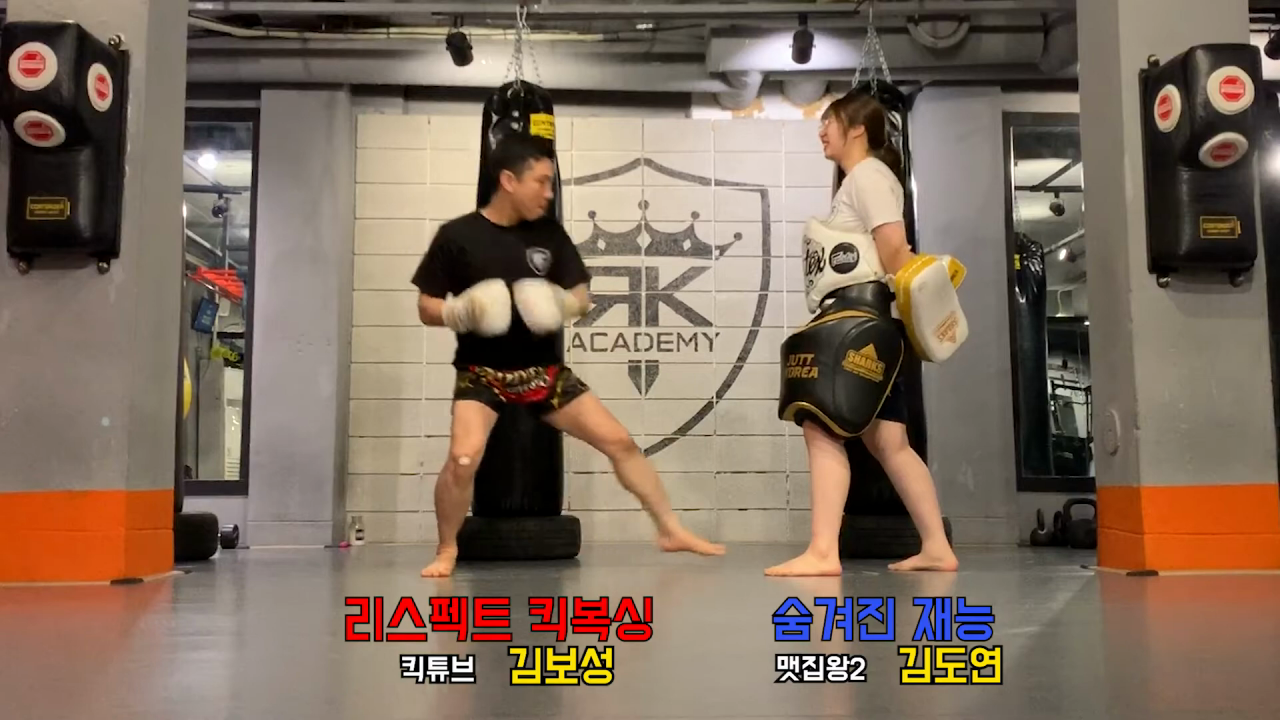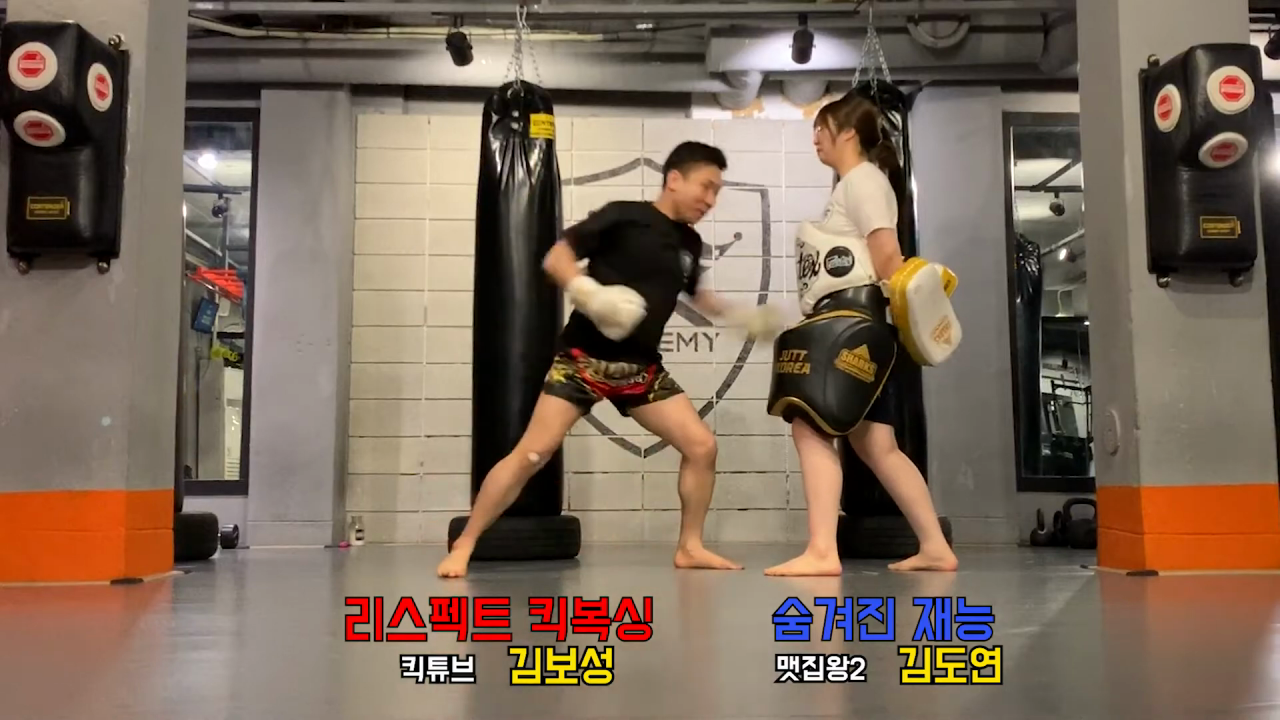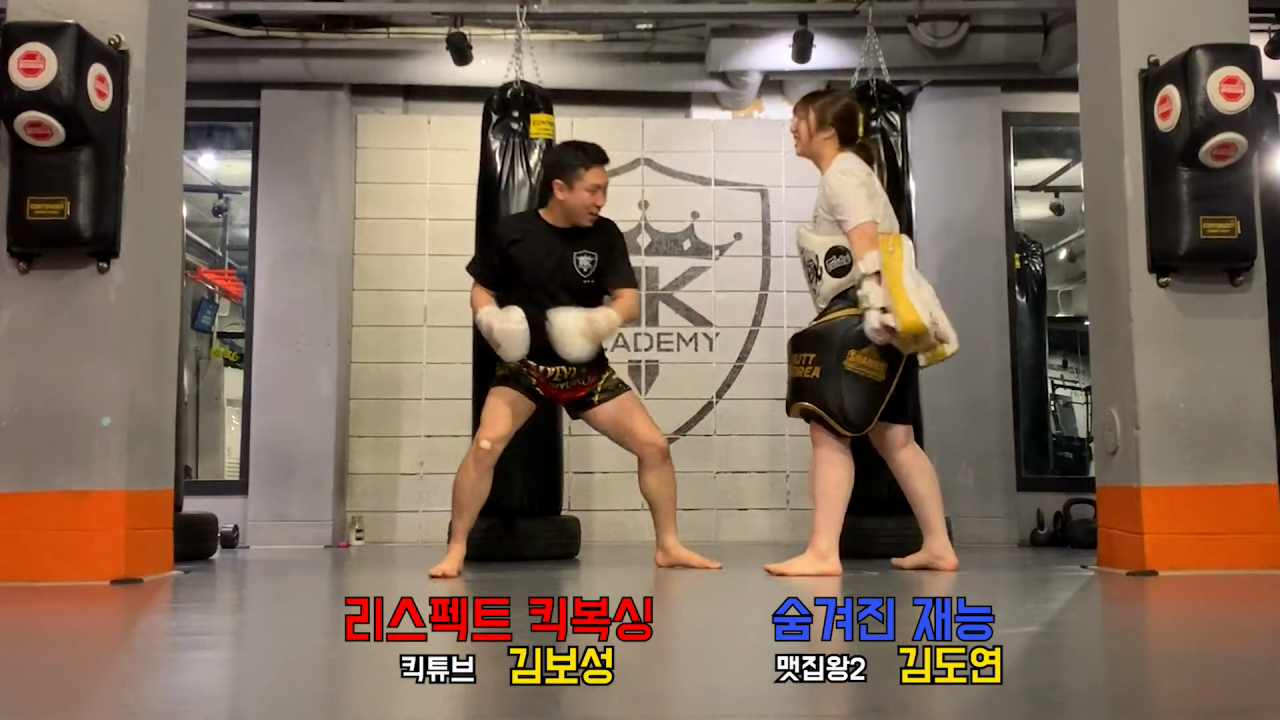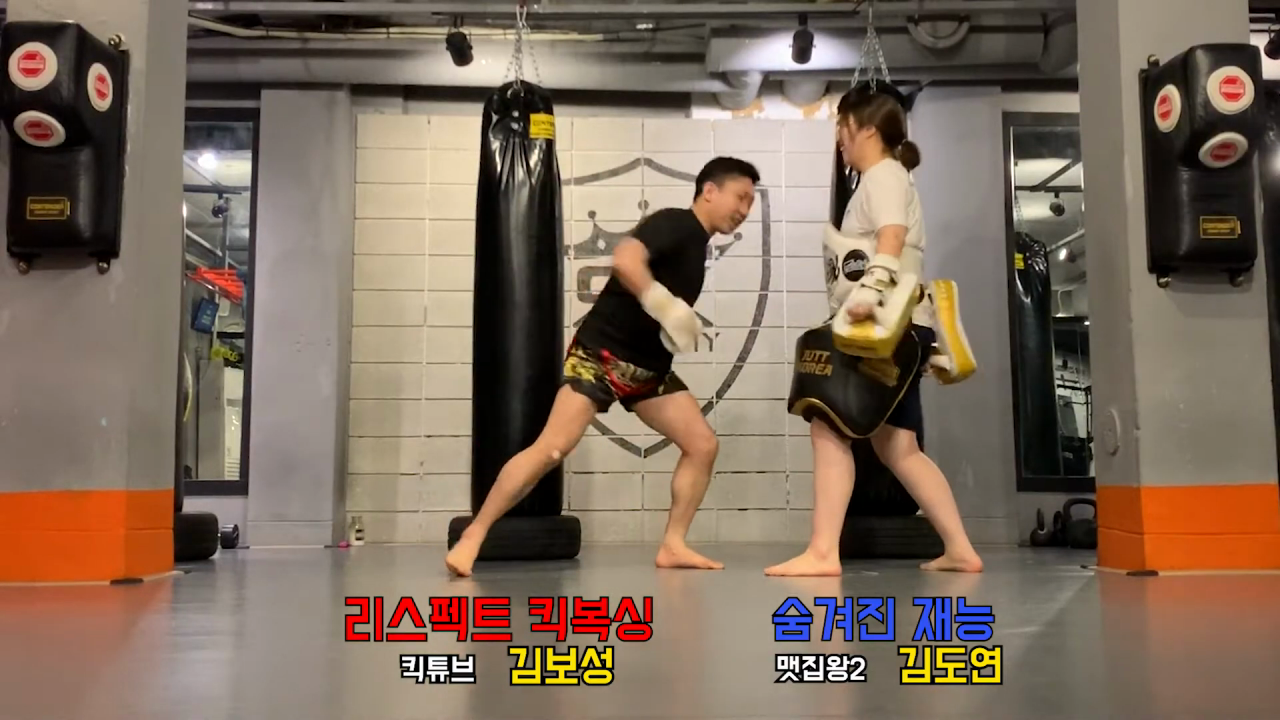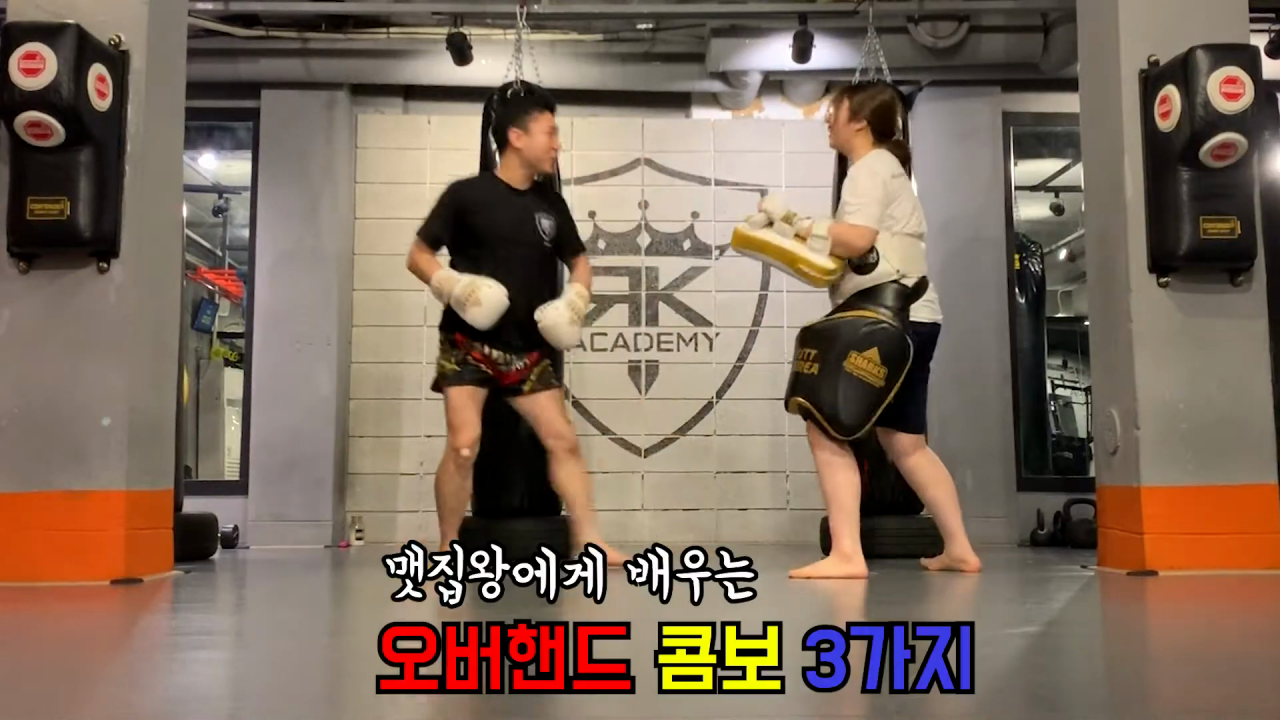
dt=0.7s
person 1, frame 1
left shoulder: (868, 175)
right shoulder: (860, 180)
left elbow: (894, 246)
right elbow: (890, 251)
left knee: (822, 428)
right knee: (886, 441)
left ankle: (823, 553)
right ankle: (937, 548)
person 1, frame 2
left shoulder: (861, 180)
right shoulder: (855, 184)
left elbow: (887, 253)
right elbow: (878, 256)
left hip: (852, 321)
left knee: (810, 427)
right knee: (877, 446)
left ankle: (822, 552)
right ankle: (935, 548)
person 1, frame 3
left shoulder: (839, 175)
right shoulder: (849, 172)
left elbow: (867, 243)
right elbow: (883, 244)
right hip: (878, 320)
left knee: (829, 429)
right knee: (893, 438)
left ankle: (823, 553)
right ankle: (938, 546)
person 1, frame 4
left shoulder: (884, 176)
right shoulder: (880, 181)
left elbow: (890, 242)
left wrist: (865, 290)
left knee: (830, 428)
right knee: (897, 447)
left ankle: (823, 553)
right ankle: (960, 549)
person 1, frame 5
left shoulder: (870, 167)
right shoulder: (881, 168)
left elbow: (856, 239)
right hip: (909, 321)
left knee: (826, 430)
right knee: (905, 443)
left ankle: (846, 554)
right ankle: (959, 549)
person 2, frame 1
left shoulder: (549, 232)
right shoulder: (457, 237)
left elbow: (582, 297)
right elbow: (427, 308)
left wrist: (559, 304)
right wrist: (463, 310)
left hip: (544, 370)
right hip: (482, 372)
left knee: (619, 442)
right knee: (464, 458)
left ankle: (672, 532)
right ankle: (447, 550)
person 2, frame 2
left shoulder: (687, 240)
right shoulder: (624, 216)
left elbow: (695, 295)
right elbow: (555, 258)
left wrist: (739, 314)
right wrist: (593, 294)
left hip: (642, 367)
right hip: (584, 358)
left knee: (702, 447)
right knee: (532, 453)
left ankle: (689, 547)
right ankle: (463, 546)
person 2, frame 3
left shoulder: (605, 235)
right shoulder: (512, 232)
left elbow: (629, 302)
right elbow: (481, 291)
left wrist: (596, 324)
right wrist: (492, 321)
left hip: (587, 369)
right hip: (525, 365)
left knee: (654, 446)
right knee: (487, 444)
left ankle: (669, 546)
right ankle: (456, 550)
person 2, frame 4
left shoulder: (695, 244)
right shoulder: (675, 229)
right elbow: (625, 261)
right wrist: (665, 307)
left hip: (647, 366)
right hip: (601, 353)
left knee: (702, 445)
right knee: (553, 448)
left ankle: (672, 545)
right ankle: (472, 537)
person 2, frame 5
left shoulder: (551, 205)
right shoulder: (466, 194)
left elbow: (579, 261)
right elbow: (418, 256)
left wrist: (573, 302)
right wrist: (456, 285)
left hip: (528, 351)
right hip: (468, 345)
left knee: (563, 442)
right knee: (463, 446)
left ankle: (591, 542)
right ankle: (449, 548)
